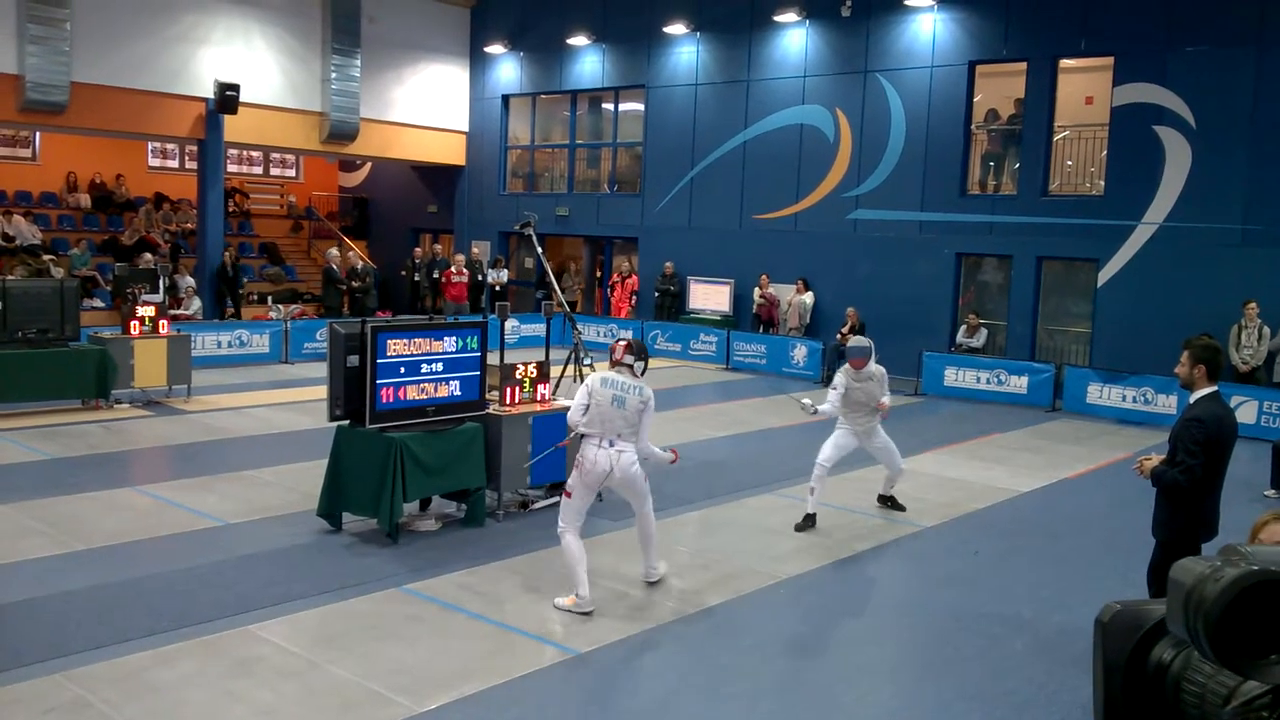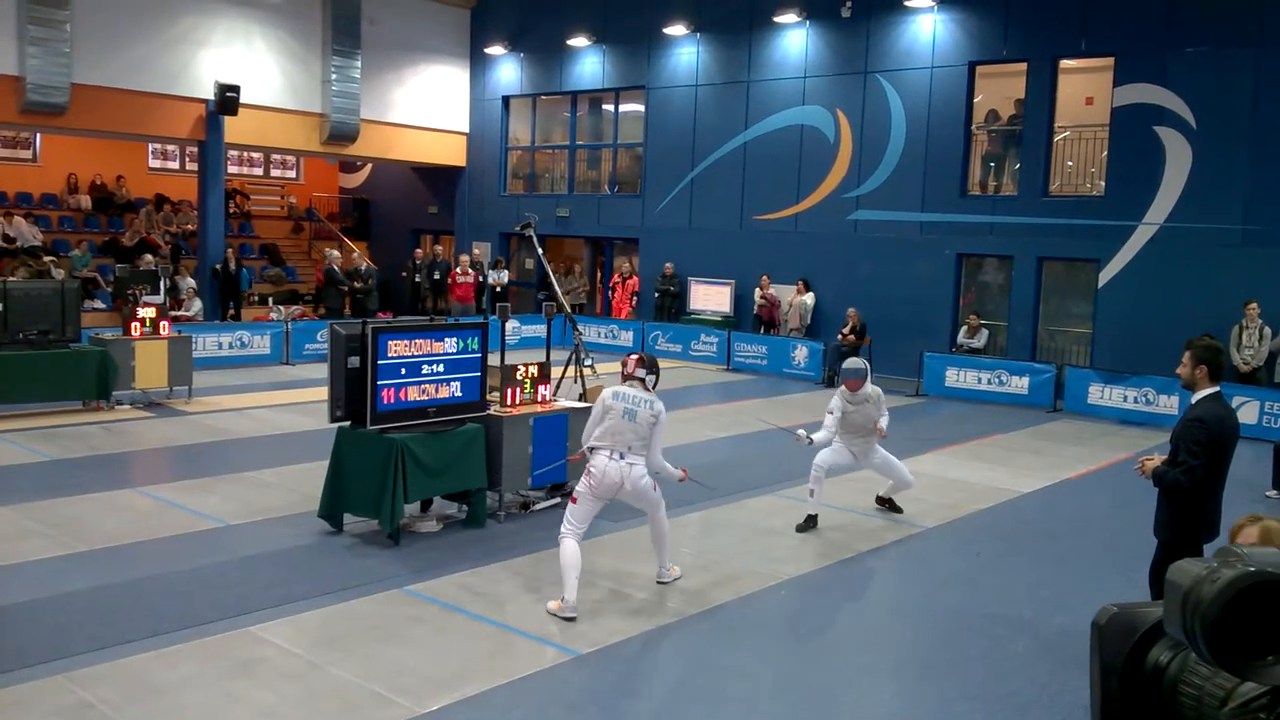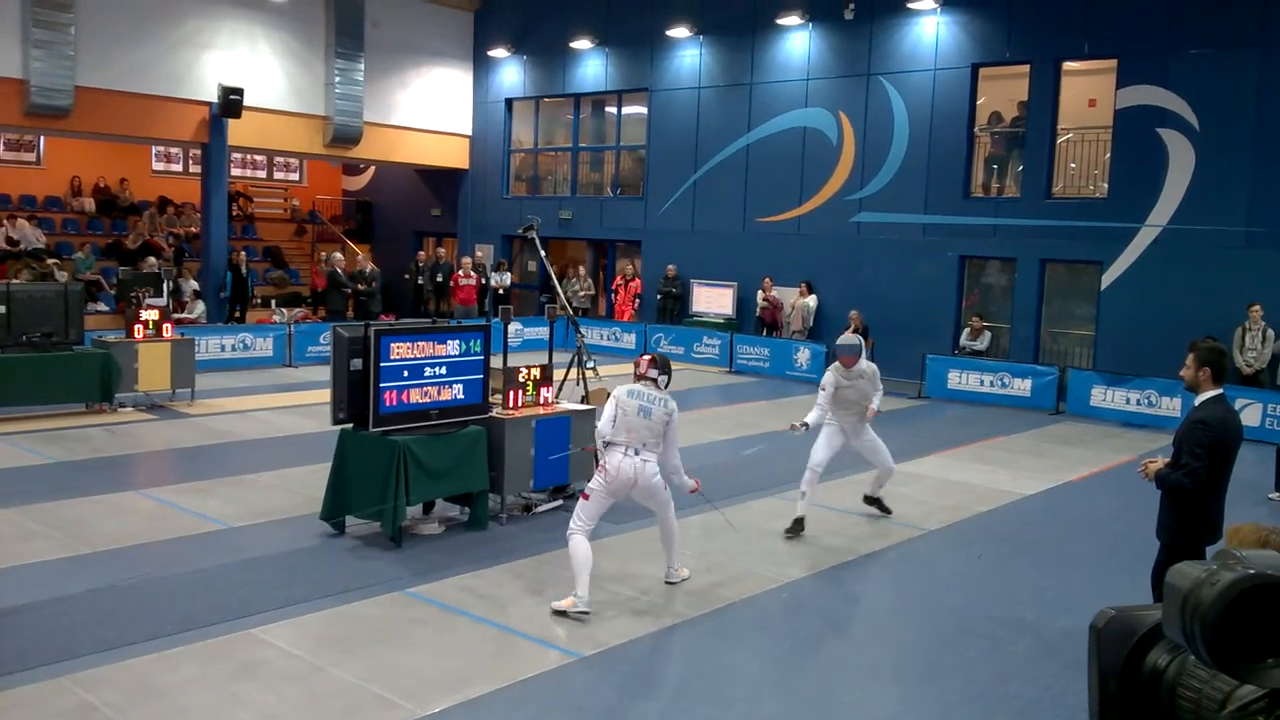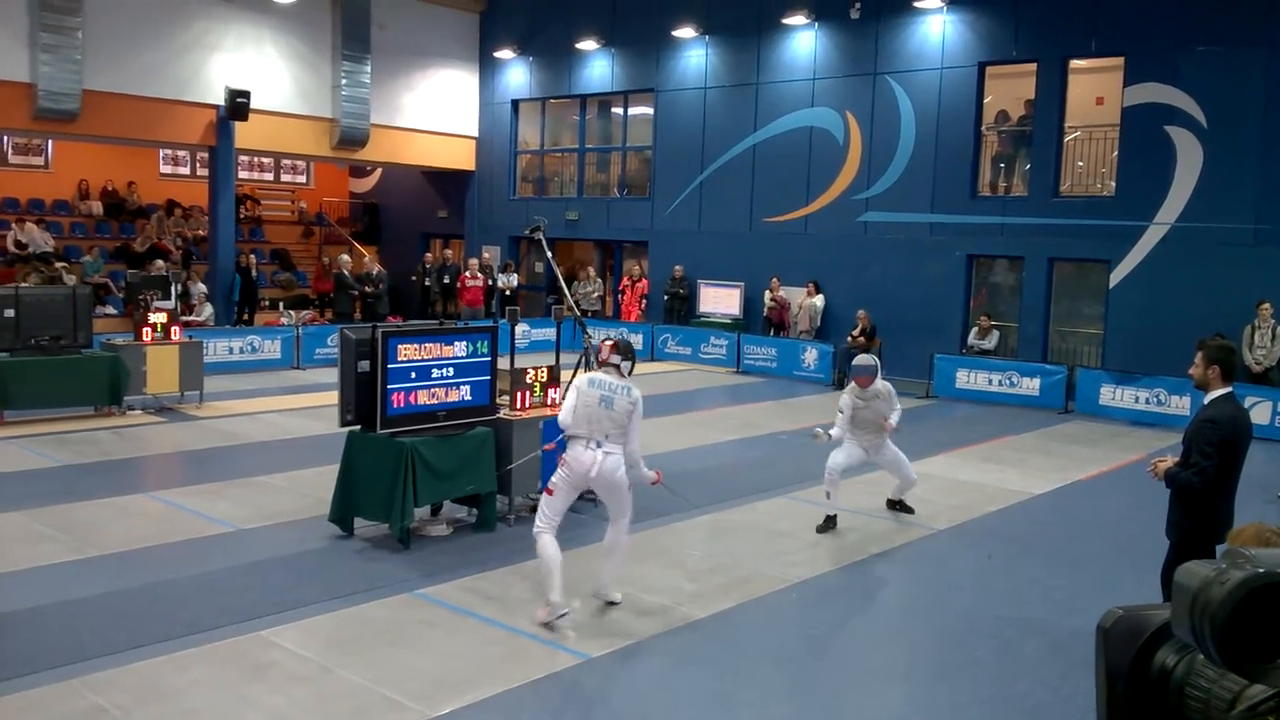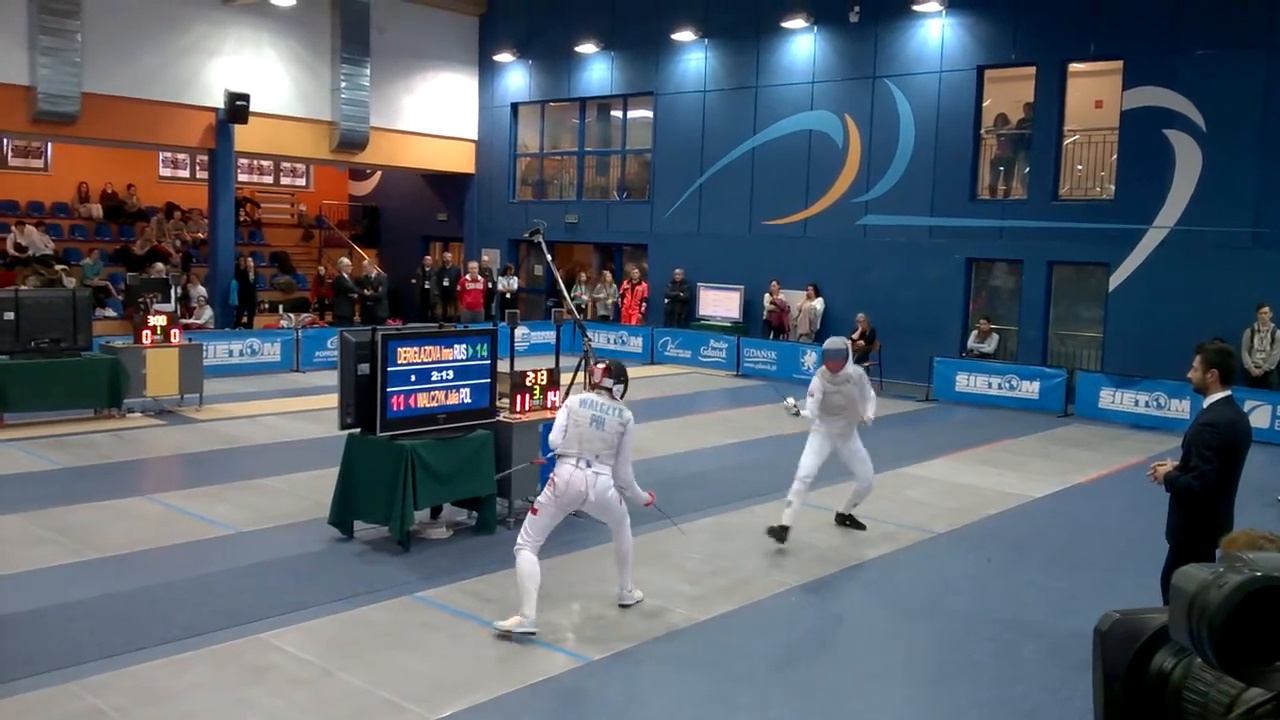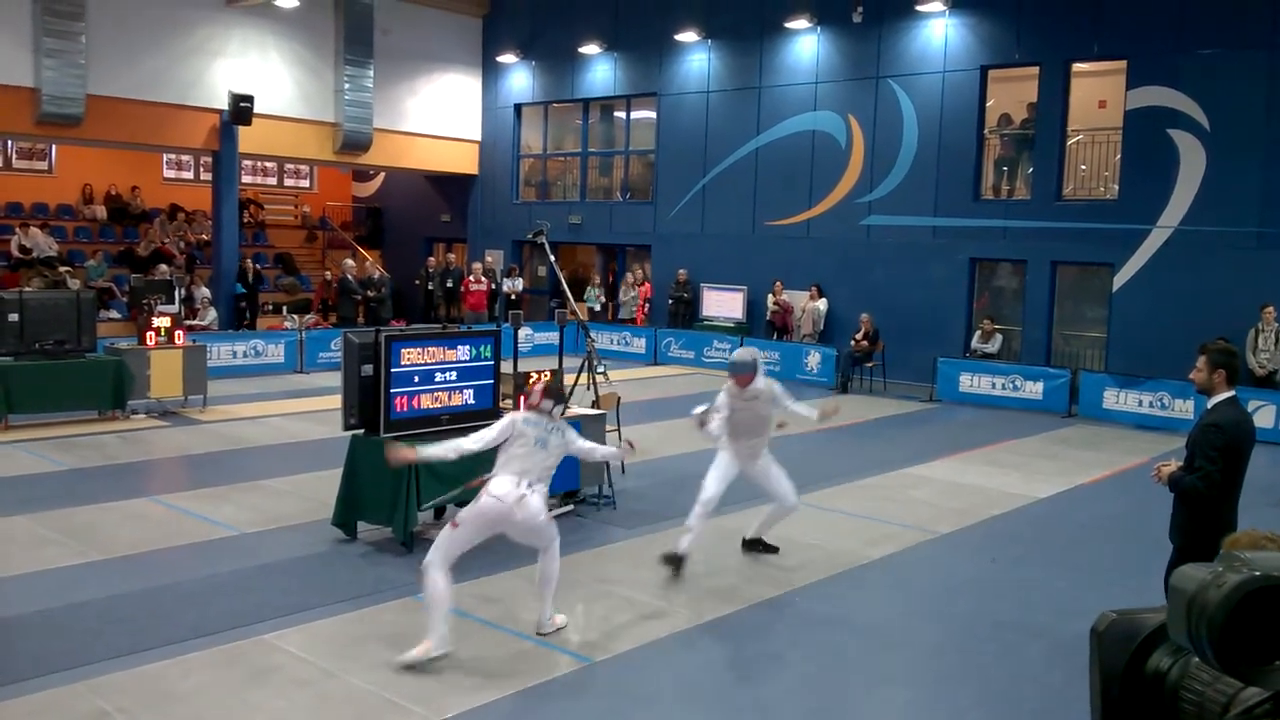
dt=0.5s
person 1, frame 1
left shoulder: (595, 380)
right shoulder: (645, 393)
left elbow: (573, 420)
right elbow: (642, 445)
right wrist: (666, 456)
left hip: (591, 458)
right hip: (626, 462)
left knee: (568, 529)
right knee: (645, 510)
left ankle: (582, 597)
right ankle: (652, 569)
person 1, frame 2
left shoulder: (609, 394)
right shoulder: (656, 407)
left elbow: (587, 439)
right elbow: (654, 459)
right wrist: (675, 474)
left hip: (600, 470)
right hip: (635, 474)
left knee: (569, 535)
right knee: (658, 511)
left ankle: (568, 602)
right ankle: (665, 569)
person 1, frame 3
left shoulder: (621, 392)
right shoulder: (669, 405)
left elbow: (602, 431)
right elbow: (670, 456)
right wrist: (685, 482)
left hip: (614, 468)
right hip: (647, 472)
left knee: (578, 531)
right knee: (666, 512)
left ankle: (580, 597)
right ankle: (673, 570)
person 1, frame 4
left shoulder: (583, 381)
right shoulder: (634, 394)
left elbow: (564, 422)
right elbow: (631, 448)
left wrist: (583, 424)
right wrist: (646, 475)
left hip: (576, 460)
right hip: (612, 465)
left knee: (543, 529)
right knee: (619, 521)
left ankle: (555, 602)
right ankle: (606, 589)
person 1, frame 5
left shoulder: (574, 401)
right shoulder: (625, 415)
left elbow: (554, 442)
right elbow: (622, 469)
right wrist: (640, 495)
left hip: (566, 480)
right hip: (601, 486)
left knee: (526, 546)
right knee: (621, 525)
left ankle: (526, 617)
right ankle: (626, 591)
person 1, frame 6
left shoulder: (516, 420)
right shoulder: (564, 432)
left elbow: (474, 443)
right elbow: (595, 452)
left wrist: (419, 453)
right wrist: (618, 451)
left hip: (495, 501)
right hip: (531, 509)
left knee: (435, 563)
right knee: (550, 543)
left ankle: (436, 641)
right ankle: (546, 619)
person 2, frame 1
left shoulder: (1196, 418)
right shoulder: (1222, 410)
left elbow: (1184, 480)
left wrist: (1155, 471)
right wrist: (1166, 461)
left hip: (1182, 520)
right hip: (1198, 516)
left knee: (1162, 586)
person 2, frame 2
left shoulder: (1198, 418)
right shoulder: (1224, 410)
left elbow: (1186, 480)
left wrist: (1156, 471)
right wrist: (1168, 461)
left hip: (1183, 521)
right hip: (1199, 516)
left knee: (1164, 585)
person 2, frame 3
left shoulder: (1201, 420)
right shoulder: (1227, 413)
left elbow: (1188, 482)
left wrist: (1159, 474)
right wrist: (1170, 464)
left hip: (1187, 523)
right hip: (1202, 519)
left knee: (1166, 587)
person 2, frame 4
left shoulder: (1211, 419)
right shoulder: (1236, 411)
left elbow: (1198, 481)
left wrist: (1168, 473)
right wrist: (1180, 463)
left hip: (1196, 522)
right hip: (1212, 517)
left knee: (1175, 585)
person 2, frame 5
left shoulder: (1210, 422)
right shoulder: (1236, 415)
left elbow: (1198, 485)
left wrist: (1168, 477)
right wrist: (1179, 467)
left hip: (1196, 526)
right hip: (1212, 521)
person 2, frame 6
left shoulder: (1215, 423)
right shoulder: (1239, 414)
left elbow: (1203, 487)
left wrist: (1173, 478)
right wrist: (1184, 468)
left hip: (1201, 527)
right hip: (1217, 523)
person 3, frame 1
left shoulder: (879, 372)
right shoulder: (843, 375)
right elbow: (831, 406)
left wrist: (885, 404)
right wrist: (814, 408)
left hip: (873, 430)
right hip: (847, 429)
left knee: (898, 468)
right knee: (822, 463)
left ankle: (885, 496)
right ankle: (810, 515)
person 3, frame 2
left shoulder: (876, 393)
right shoulder: (839, 398)
left elbow: (883, 414)
right elbow: (827, 433)
left wrist: (882, 426)
right wrist: (810, 439)
left hip: (870, 449)
right hip: (844, 447)
left knee: (907, 482)
right knee: (820, 463)
left ankle: (884, 497)
right ankle: (812, 517)
person 3, frame 3
left shoulder: (870, 369)
right shoulder: (832, 374)
left elbow: (878, 390)
right elbow: (820, 408)
left wrist: (874, 406)
right wrist: (804, 424)
left hip: (860, 428)
right hip: (834, 426)
left knee: (888, 467)
right knee: (814, 465)
left ankle: (872, 496)
right ankle: (799, 519)
person 3, frame 4
left shoulder: (886, 389)
right shoulder: (849, 395)
left elbow: (896, 409)
right elbow: (841, 428)
left wrist: (892, 422)
right wrist: (827, 435)
left hip: (881, 443)
right hip: (855, 444)
left knee: (910, 480)
right knee: (833, 465)
left ankle: (894, 500)
right ankle: (831, 516)
person 3, frame 5
left shoulder: (858, 374)
right shoulder: (820, 379)
left elbow: (869, 396)
right elbow: (811, 413)
left wrist: (868, 414)
right wrist: (796, 411)
left hip: (848, 435)
right hip: (822, 433)
left knee: (866, 482)
right knee: (804, 475)
left ankle: (844, 514)
right ankle: (784, 527)
person 3, frame 6
left shoulder: (769, 389)
right shoulder: (727, 394)
left elbow: (789, 406)
right elbow: (715, 433)
left wrist: (816, 416)
right wrist: (703, 424)
left hip: (758, 456)
right hip: (730, 453)
left knee: (789, 503)
right knee: (708, 498)
left ankle: (753, 539)
right ankle: (679, 554)
